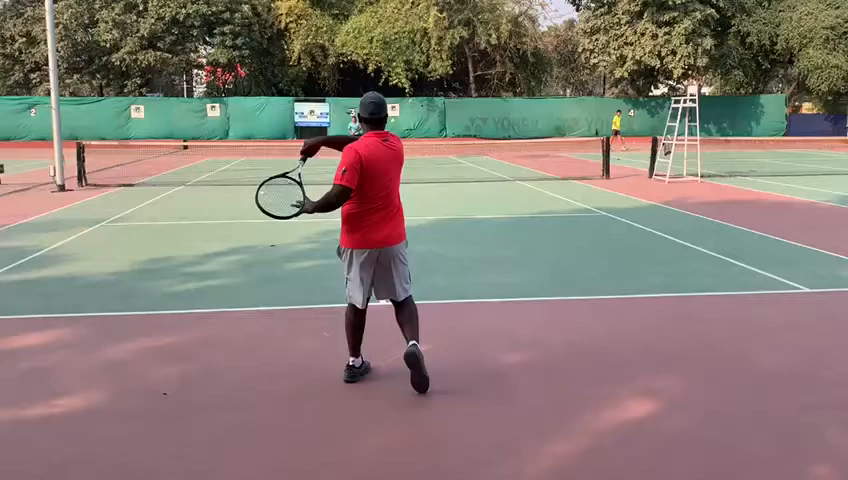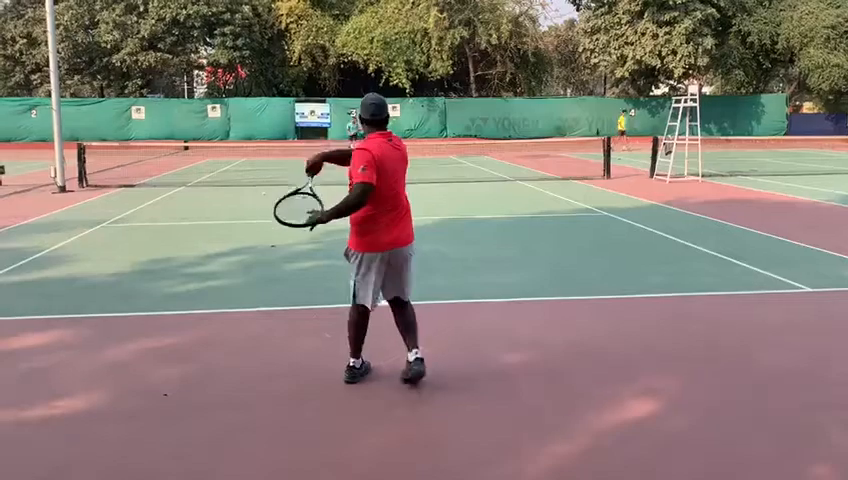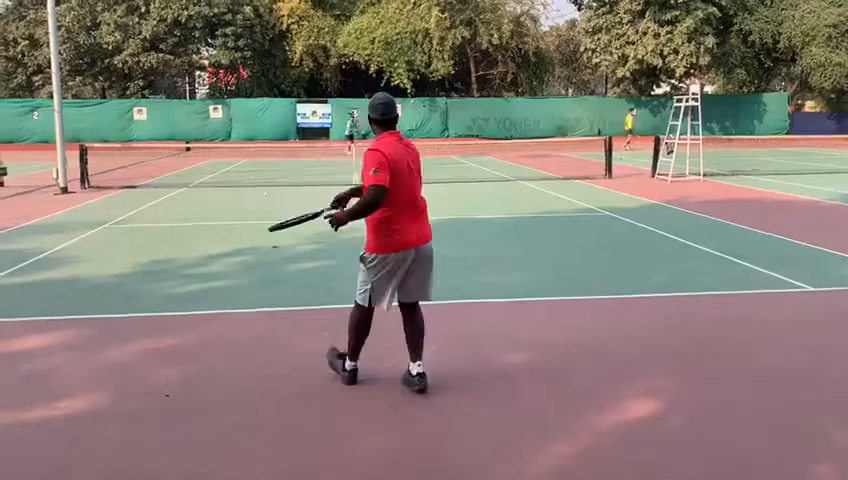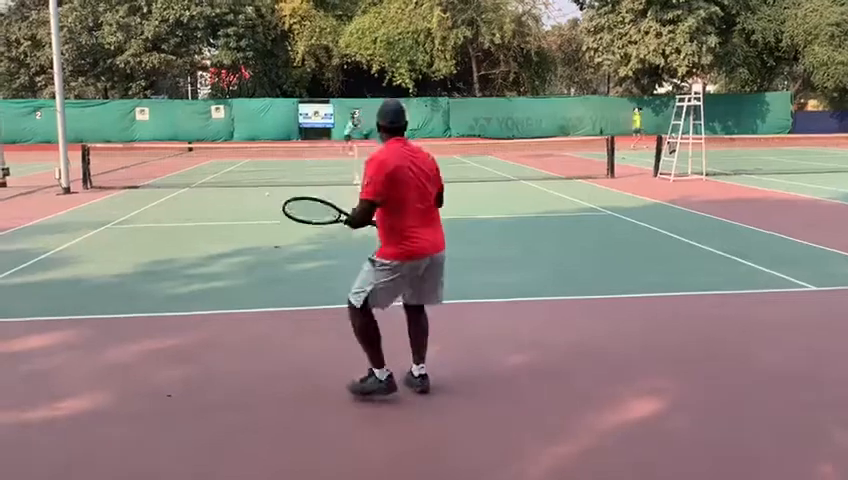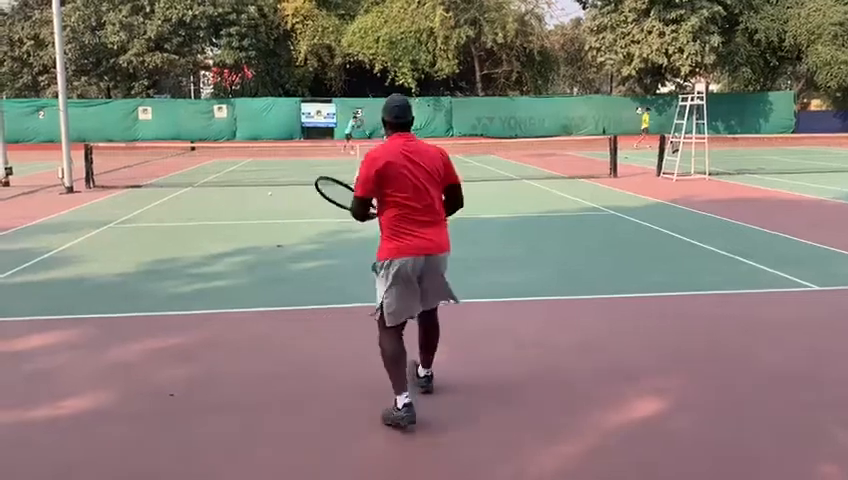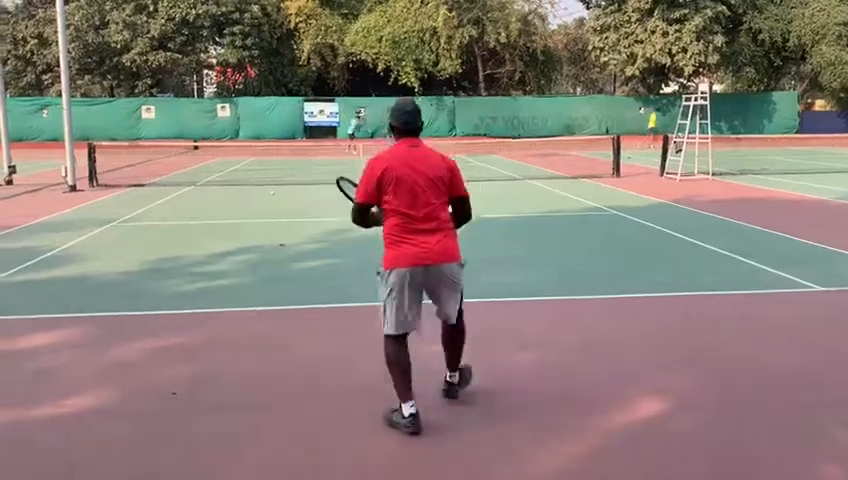
dt=0.2s
person 1, frame 1
left shoulder: (355, 152)
right shoulder: (396, 144)
left elbow: (338, 197)
left wrist: (312, 206)
right wrist: (322, 139)
left hip: (359, 242)
right hip: (393, 239)
left knee: (356, 303)
right knee: (403, 299)
left ankle: (354, 363)
right ankle: (413, 345)
person 1, frame 2
left shoulder: (367, 150)
right shoulder: (398, 146)
left elbow: (360, 196)
left wrist: (328, 215)
right wrist: (324, 156)
left hip: (370, 244)
right hip: (402, 240)
left knee: (361, 304)
right knee: (400, 300)
left ankle: (354, 364)
right ankle: (414, 357)
person 1, frame 3
left shoulder: (377, 151)
right shoulder: (410, 148)
left elbow: (376, 198)
left wrist: (344, 216)
right wrist: (352, 192)
left hip: (387, 246)
right hip: (421, 241)
left knee: (364, 305)
right knee: (409, 304)
left ankle: (349, 364)
right ankle: (416, 370)
person 1, frame 4
left shoulder: (378, 161)
right shoulder: (426, 157)
left elbow: (363, 215)
left wrist: (354, 220)
left hip: (398, 253)
right hip: (434, 248)
left knee: (358, 306)
right knee: (415, 306)
left ankle: (379, 374)
right ankle: (419, 373)
person 1, frame 5
left shoulder: (375, 158)
right shoulder: (437, 154)
left elbow: (359, 211)
right elbow: (456, 201)
left wrist: (375, 211)
left hip: (399, 253)
right hip: (437, 248)
left knee: (389, 327)
right knee: (428, 311)
left ankle: (403, 403)
right ankle: (425, 373)
person 1, frame 6
left shoulder: (379, 164)
right shoulder: (444, 163)
left elbow: (359, 217)
right elbow: (464, 214)
left hip: (401, 261)
right hip: (444, 257)
left knee: (395, 336)
right knee: (453, 316)
left ankle: (407, 411)
right ankle: (454, 378)
